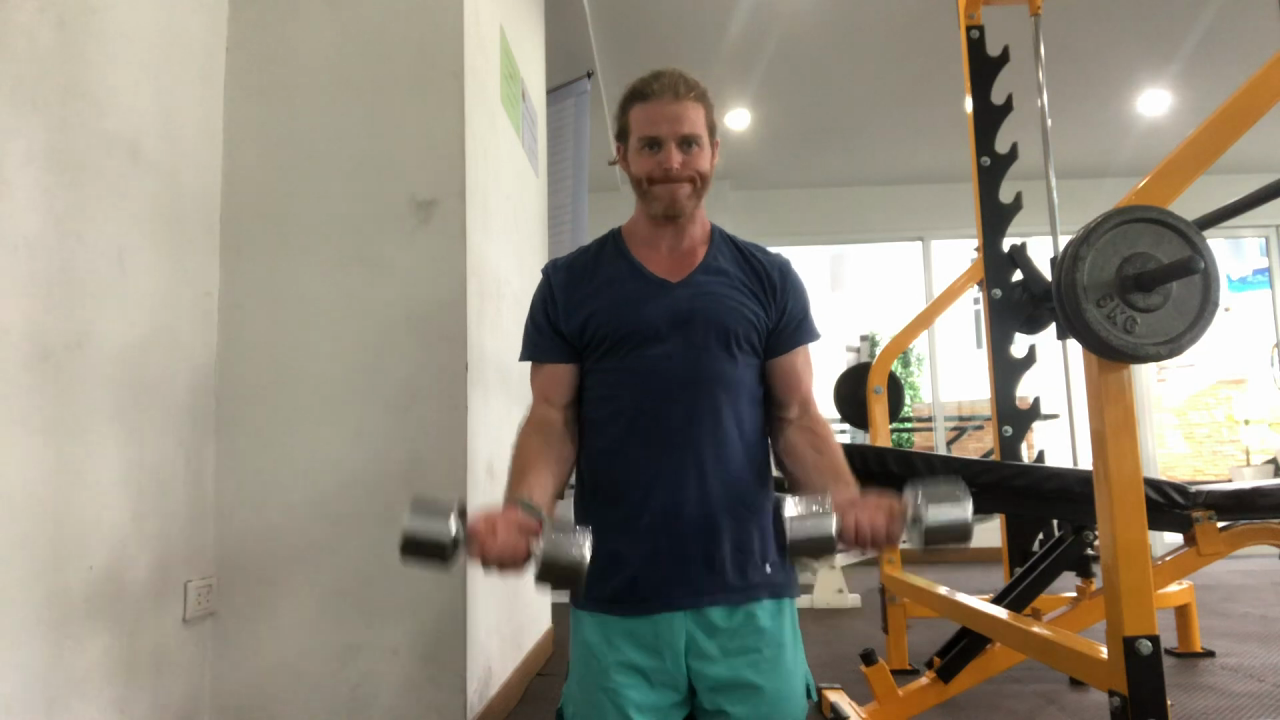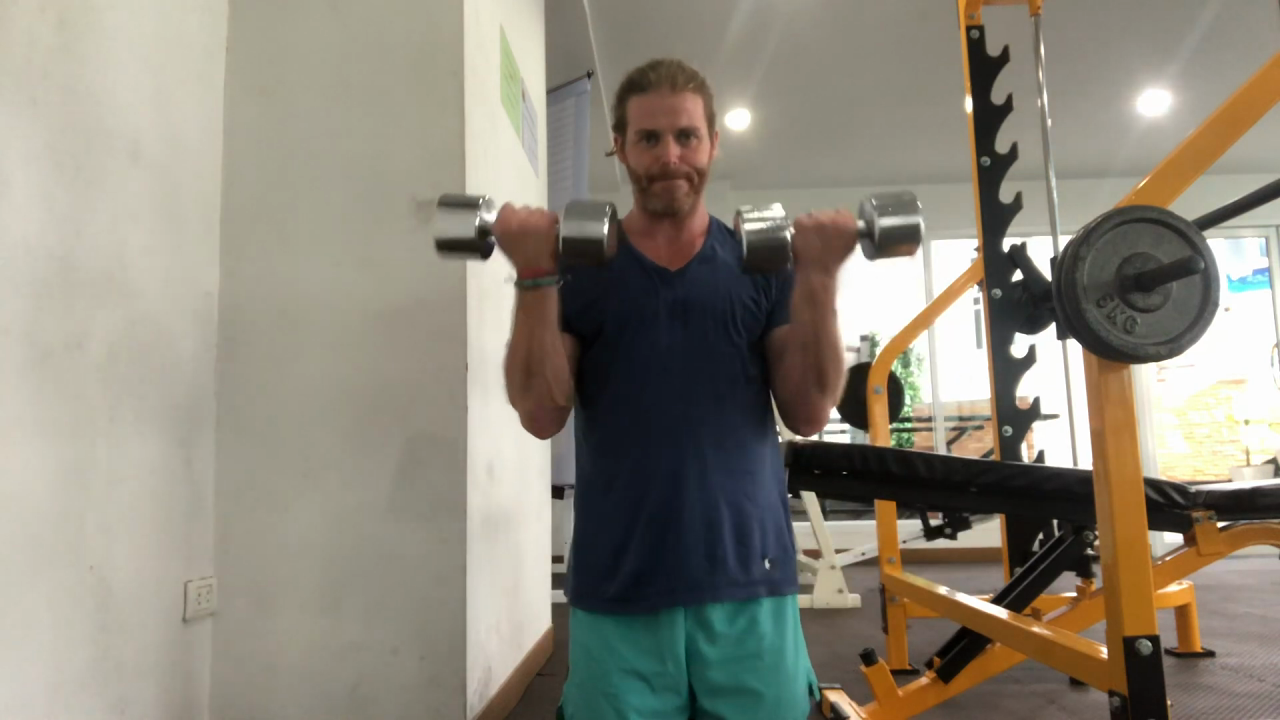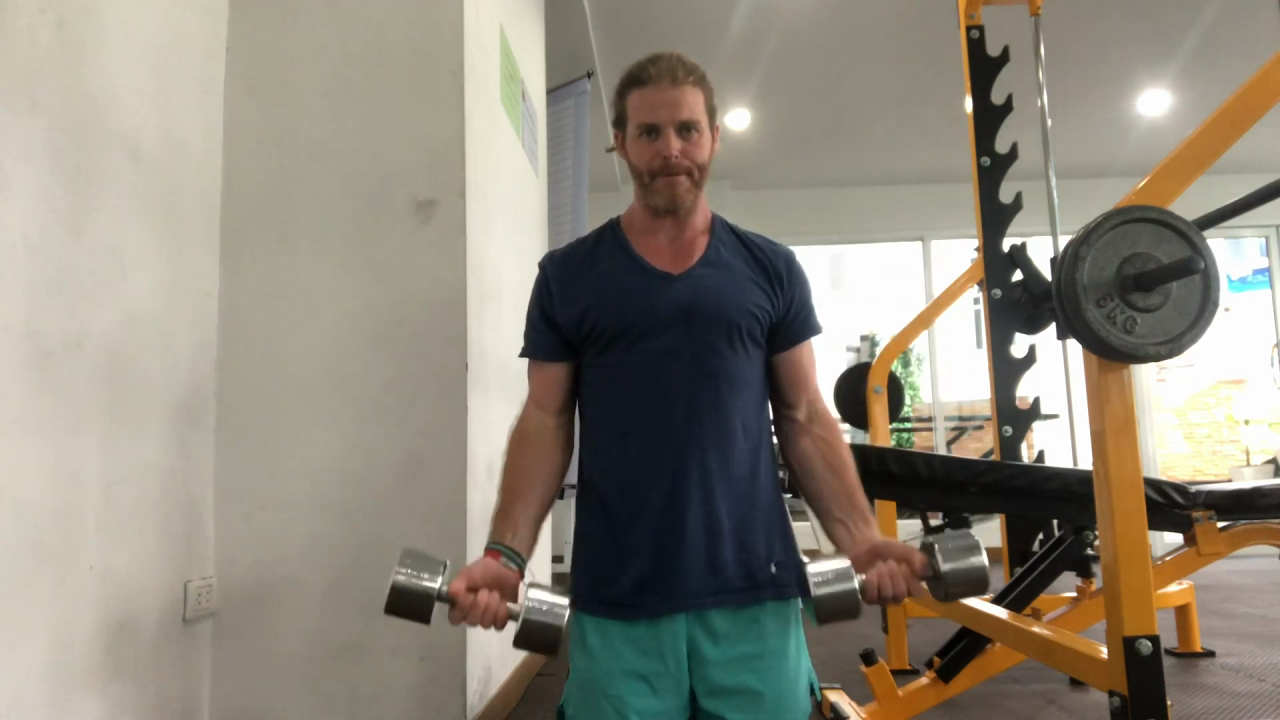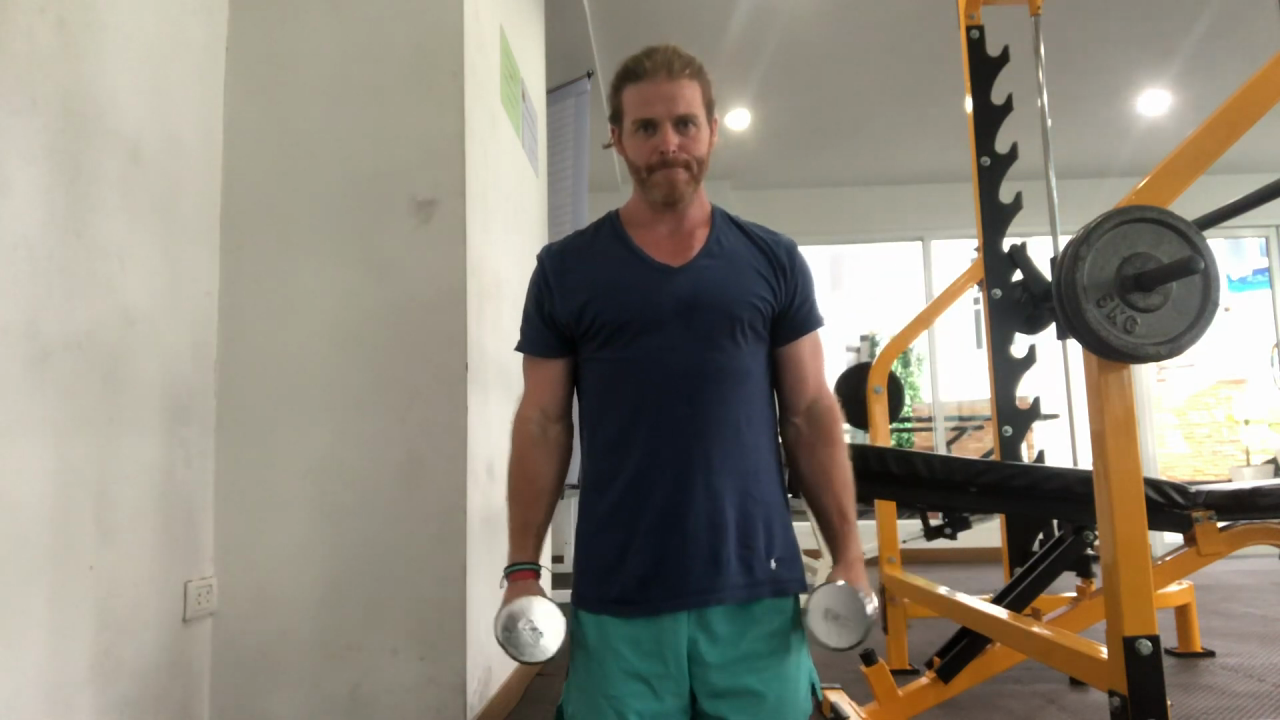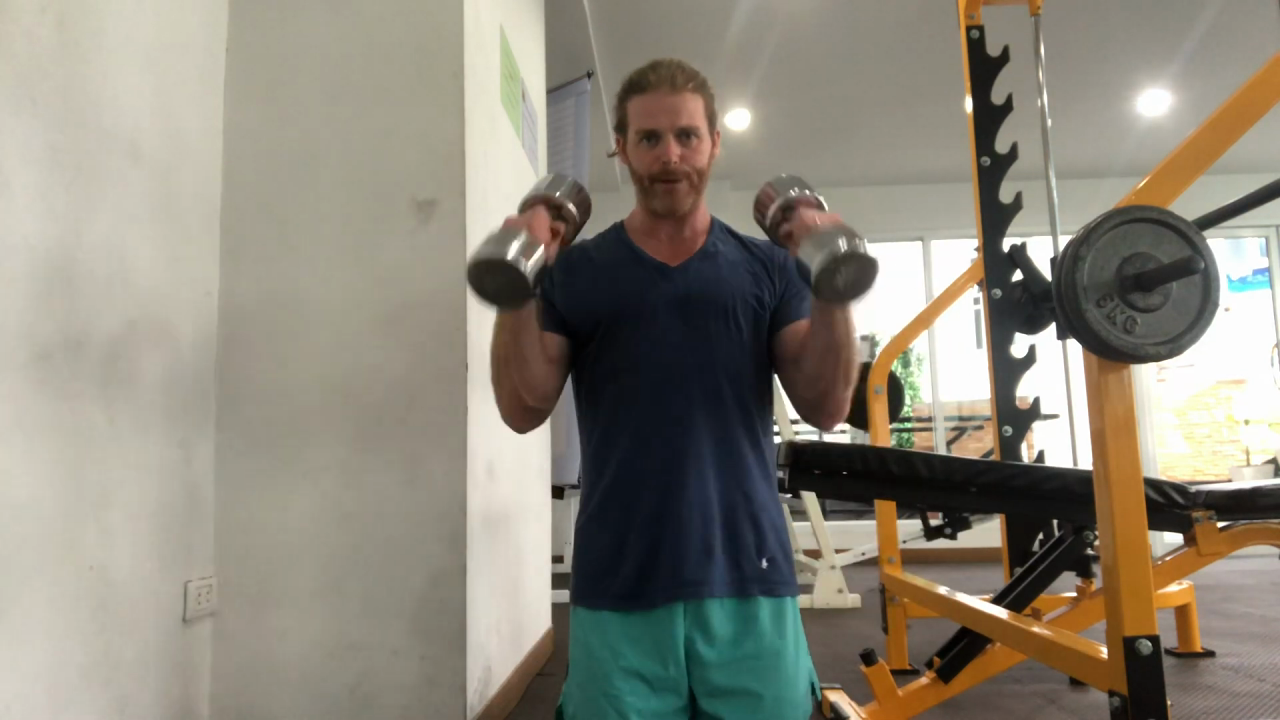
dt=1s
person 1, frame 1
left shoulder: (767, 278)
right shoulder: (570, 281)
left elbow: (797, 418)
right elbow: (552, 419)
left wrist: (843, 499)
right wrist: (524, 509)
left hip: (746, 586)
right hip: (617, 594)
person 1, frame 2
left shoulder: (766, 265)
right shoulder: (574, 268)
left elbow: (807, 411)
right elbow: (541, 414)
left wrist: (820, 275)
right wrist: (533, 274)
left hip: (746, 576)
right hip: (617, 585)
person 1, frame 3
left shoulder: (770, 269)
right shoulder: (567, 275)
left elbow: (803, 418)
right elbow: (546, 421)
left wrist: (859, 534)
right wrist: (506, 552)
left hip: (751, 587)
right hip: (616, 596)
person 1, frame 4
left shoulder: (773, 261)
right shoulder: (565, 269)
left elbow: (810, 414)
right elbow: (543, 423)
left wrist: (847, 553)
right wrist: (523, 567)
left hip: (755, 584)
right hip: (618, 594)
person 1, frame 5
left shoulder: (768, 267)
right shoulder: (574, 270)
left elbow: (825, 407)
right elbow: (523, 408)
left hip: (747, 573)
right hip: (619, 583)
